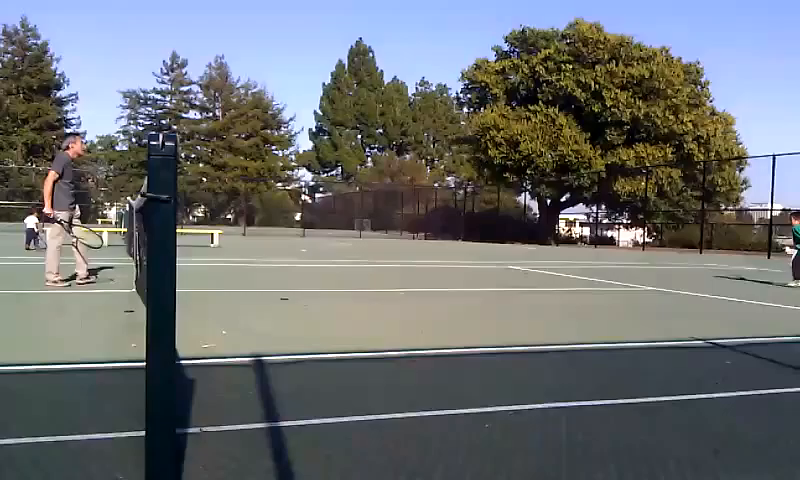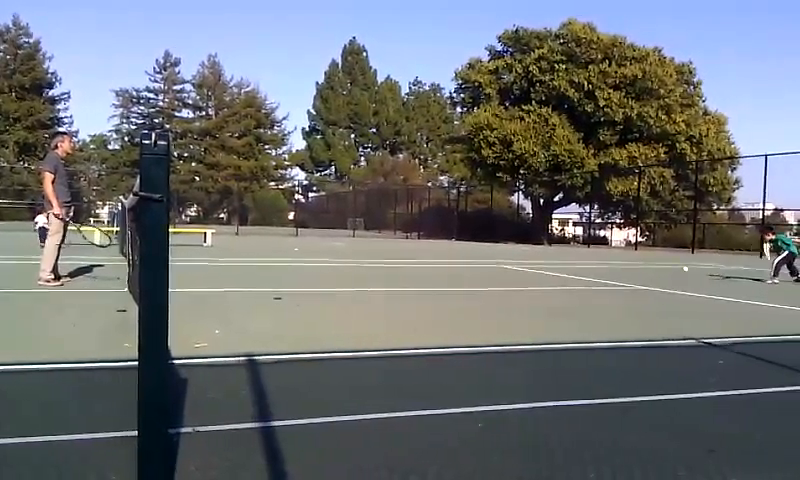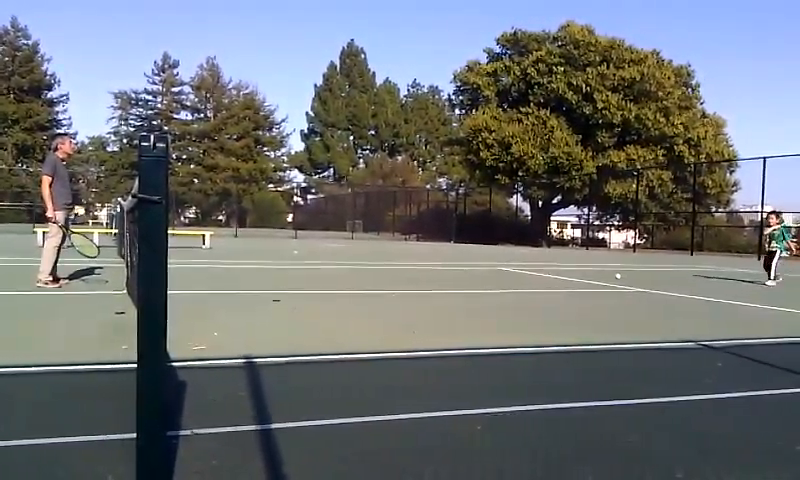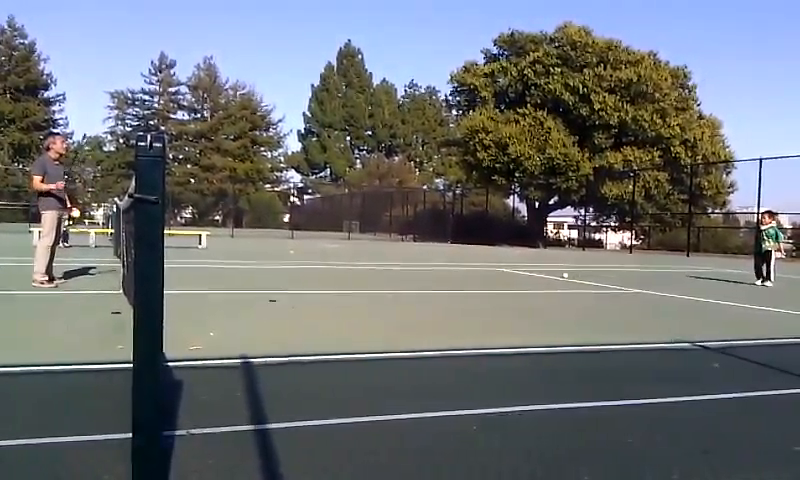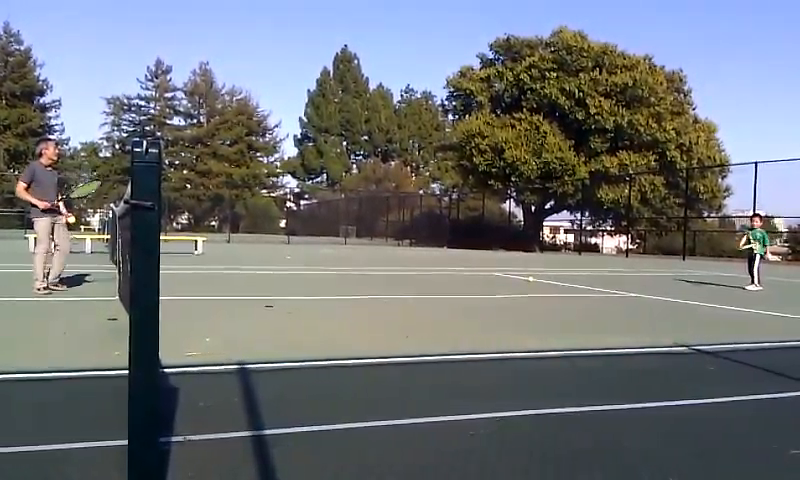
dt=1s
person 1, frame 1
left shoulder: (68, 161)
right shoulder: (62, 158)
right elbow: (49, 181)
right wrist: (48, 205)
left hip: (71, 208)
right hip: (60, 209)
left knee: (79, 239)
right knee: (56, 241)
left ankle: (82, 275)
right ankle: (52, 277)
person 1, frame 2
left shoulder: (59, 160)
right shoulder: (52, 158)
right elbow: (47, 183)
right wrist: (55, 205)
left hip: (64, 207)
right hip: (57, 207)
left knee: (58, 241)
right knee: (53, 239)
left ankle: (53, 273)
right ankle: (45, 276)
person 1, frame 3
left shoulder: (62, 163)
right shoulder: (51, 160)
right elbow: (45, 185)
left wrist: (72, 206)
right wrist: (50, 208)
left hip: (64, 209)
right hip: (56, 210)
left knee: (58, 243)
right knee: (53, 242)
left ankle: (51, 275)
right ankle: (43, 277)
person 1, frame 4
left shoulder: (60, 164)
right shoulder: (41, 161)
right elbow: (36, 185)
left wrist: (69, 205)
right wrist: (54, 186)
left hip: (60, 208)
right hip: (49, 208)
left knee: (54, 243)
right knee: (46, 241)
left ankle: (48, 275)
right ankle: (39, 277)
person 1, frame 5
left shoulder: (54, 171)
right shoulder: (33, 168)
right elbow: (19, 190)
left wrist: (64, 212)
right wrist: (37, 202)
left hip: (57, 215)
right hip: (41, 215)
left knee: (64, 246)
right knee: (42, 249)
left ankle: (53, 280)
right ankle: (39, 283)
